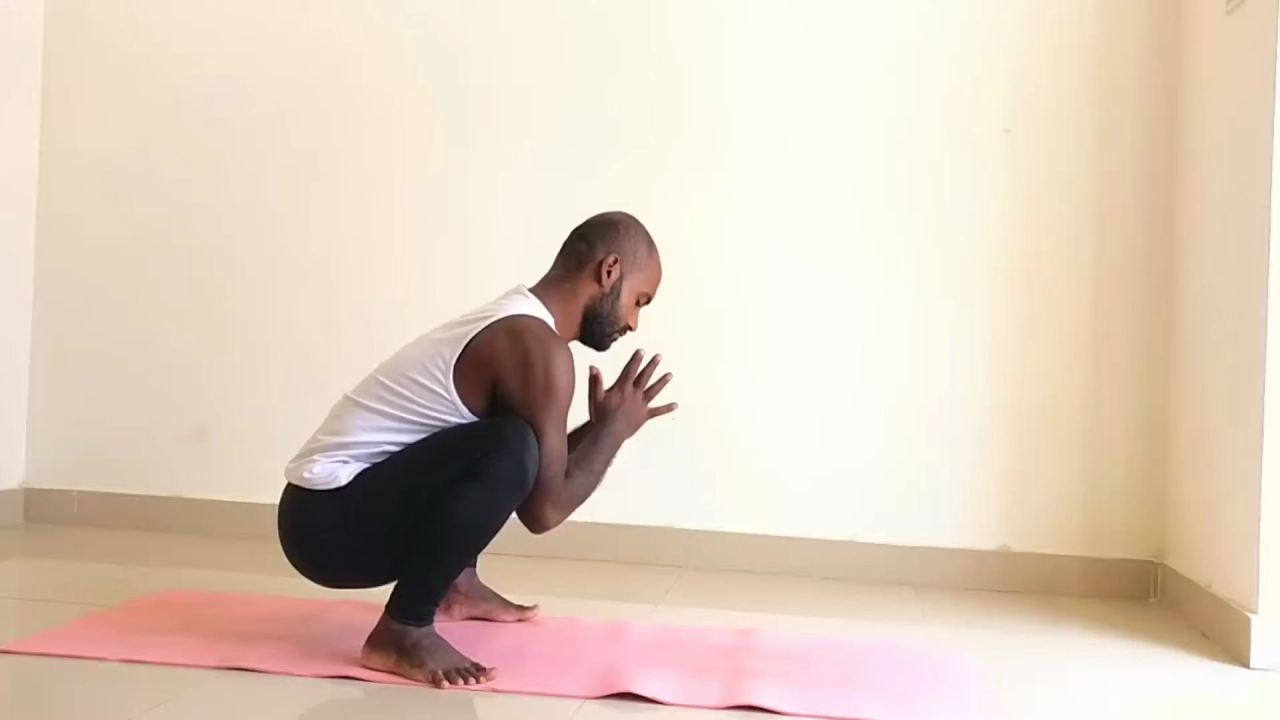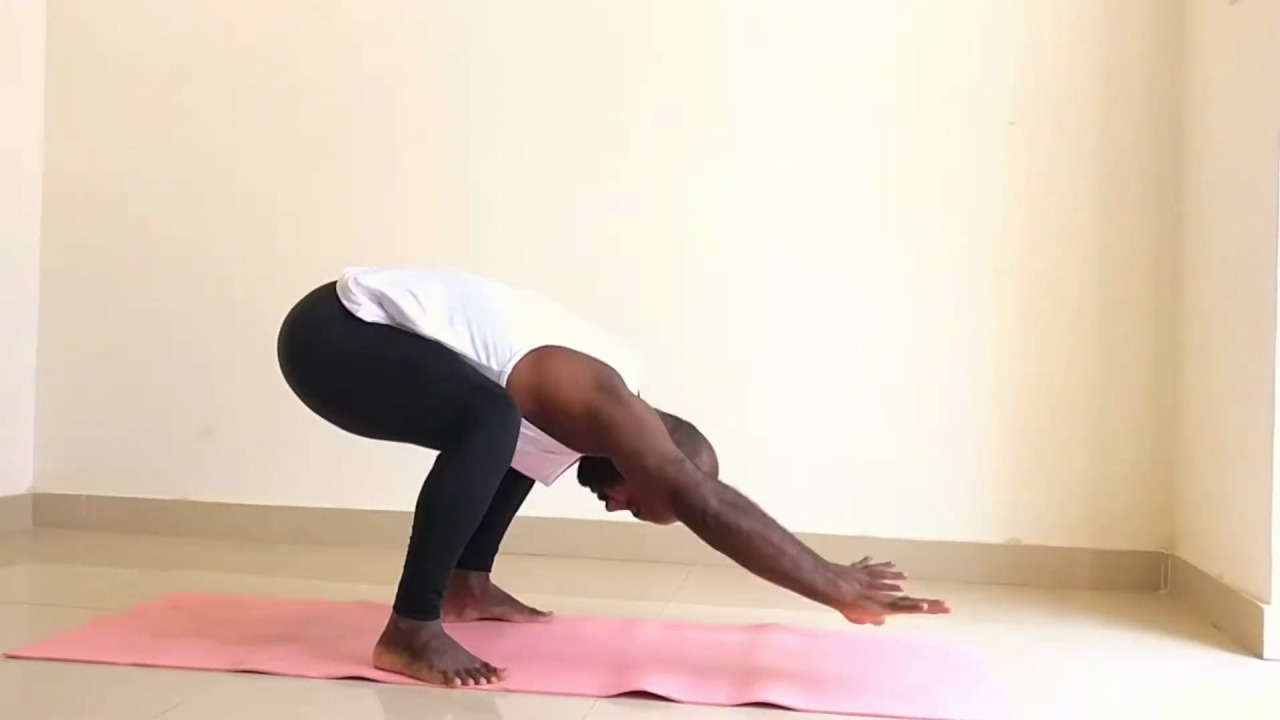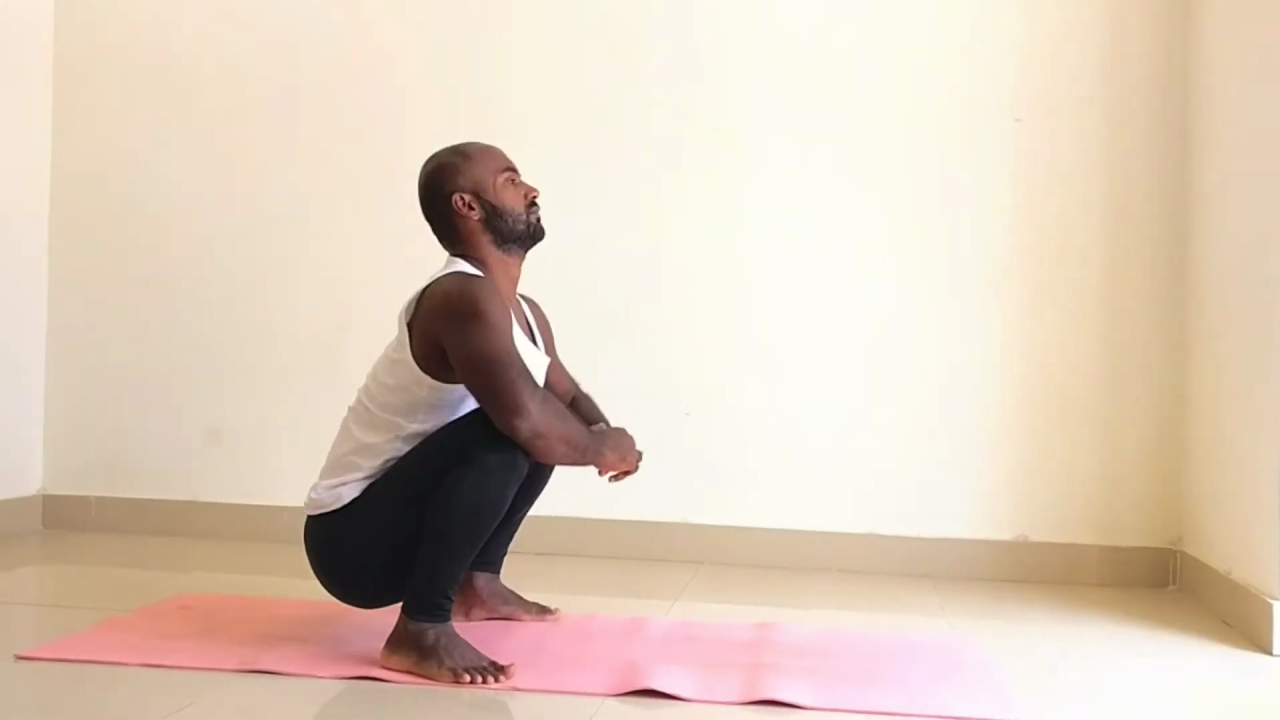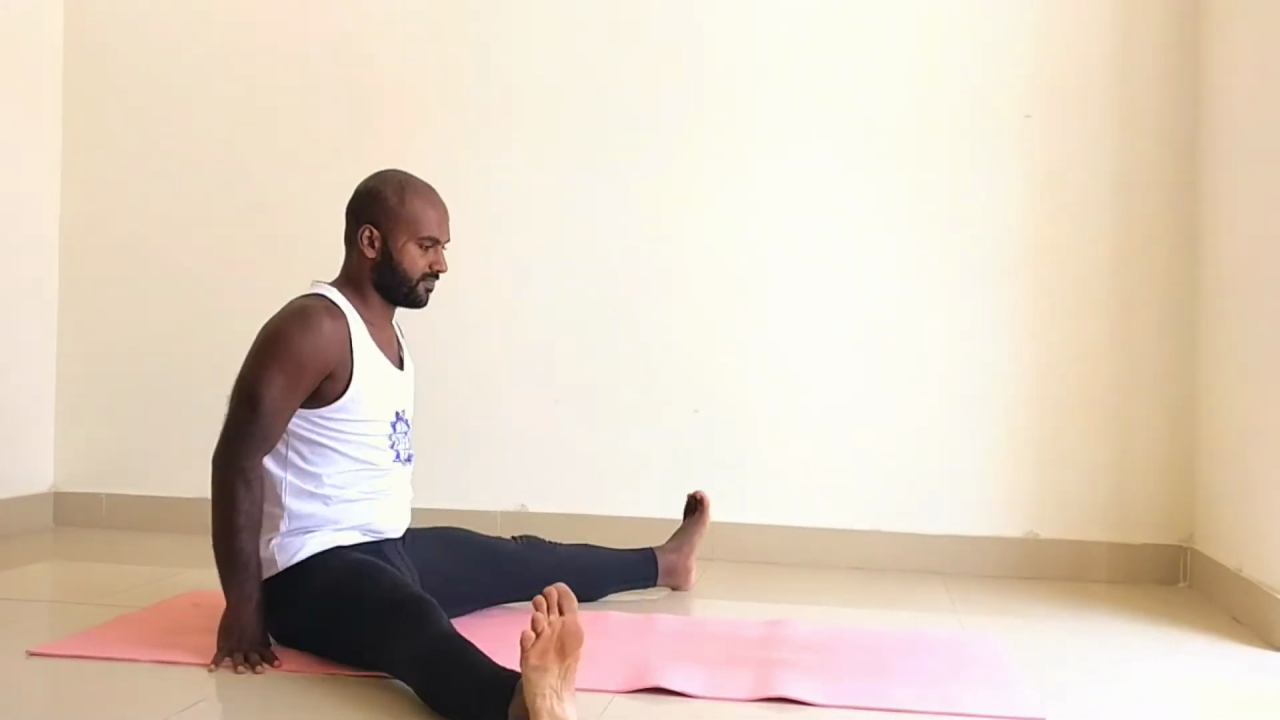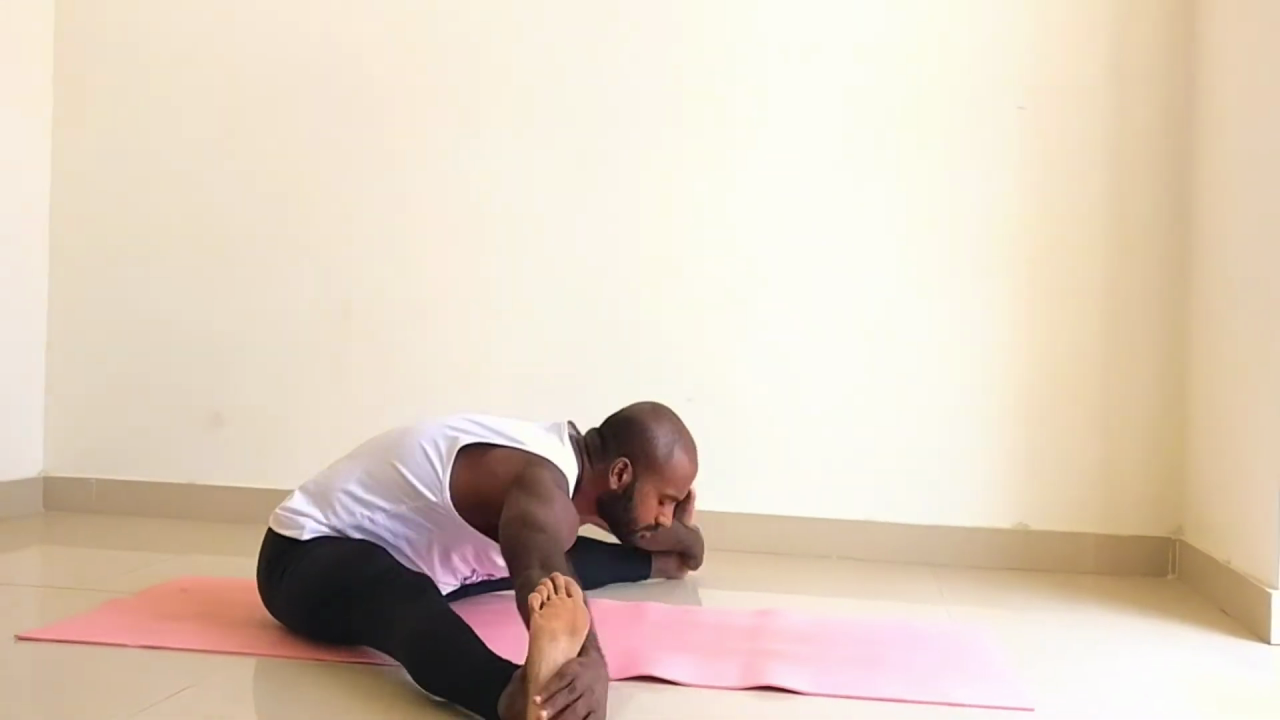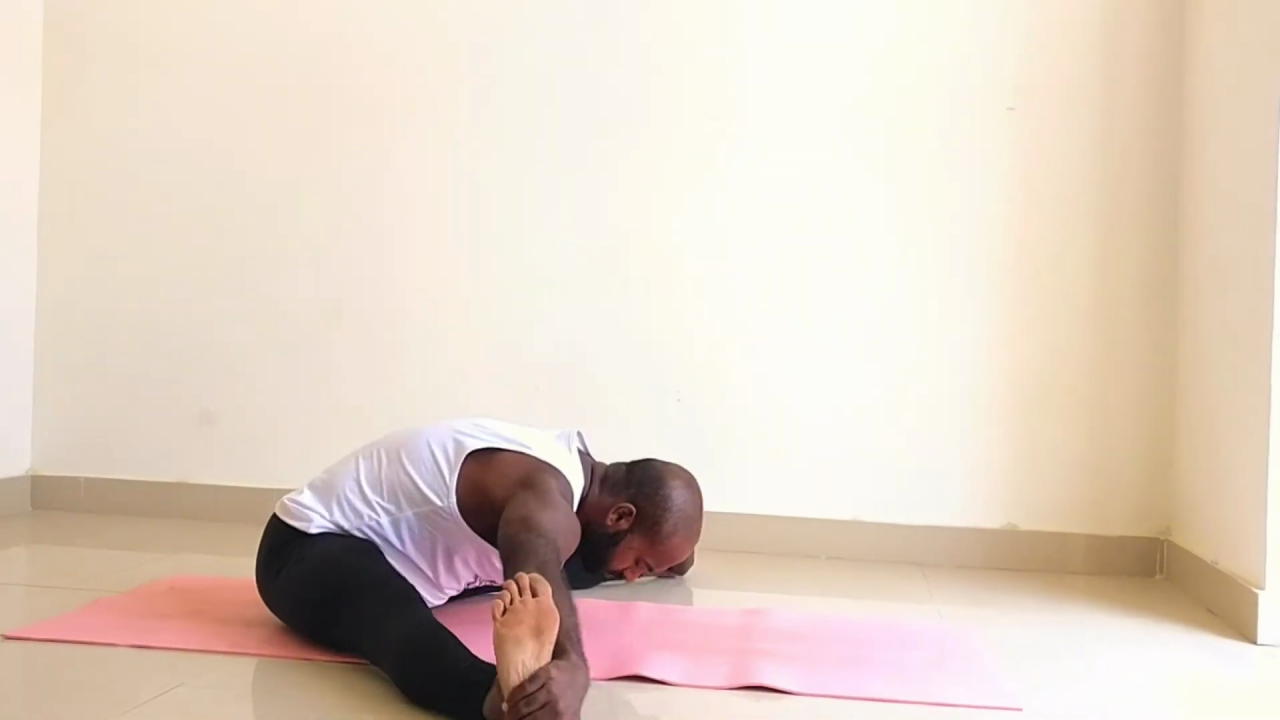
dt=0.5s
person 1, frame 1
left shoulder: (516, 328)
right shoulder: (537, 348)
left elbow: (544, 472)
right elbow: (543, 509)
left wrist: (602, 428)
right wrist: (613, 429)
left hip: (368, 501)
right hip: (330, 524)
right knee: (511, 450)
left ankle: (457, 584)
right ankle: (402, 631)
person 1, frame 2
left shoulder: (605, 395)
right shoulder: (607, 401)
left elbow: (718, 500)
right elbow: (714, 515)
left wrist: (834, 575)
right wrist: (842, 588)
left hip: (372, 324)
right hip: (333, 332)
right knee: (488, 423)
left ankle: (467, 584)
right ankle: (410, 631)
person 1, frame 3
left shoulder: (524, 316)
right shoulder: (467, 298)
left elbow: (572, 402)
right elbow: (522, 418)
left wrist: (602, 440)
right wrist: (602, 448)
left hip: (399, 528)
right hip: (351, 539)
left knee: (548, 429)
right knee: (502, 438)
left ankle: (475, 583)
right ankle: (419, 630)
person 1, frame 4
left shoulder: (379, 325)
right shoulder: (315, 328)
right elbow: (236, 460)
right wrist: (243, 606)
left hip: (387, 550)
right hip: (309, 573)
left knee: (525, 562)
right knee: (415, 622)
left ankle: (662, 565)
person 1, frame 5
left shoulder: (571, 453)
right shoulder: (542, 484)
right elbow: (544, 581)
right wrist: (587, 663)
left hip: (375, 544)
right hip: (310, 547)
right knee: (413, 604)
left ankle: (645, 565)
person 1, frame 6
left shoulder: (576, 468)
right shoulder: (546, 493)
right elbow: (539, 594)
right wrist: (571, 670)
left hip: (375, 539)
right hip: (308, 546)
right knee: (395, 610)
